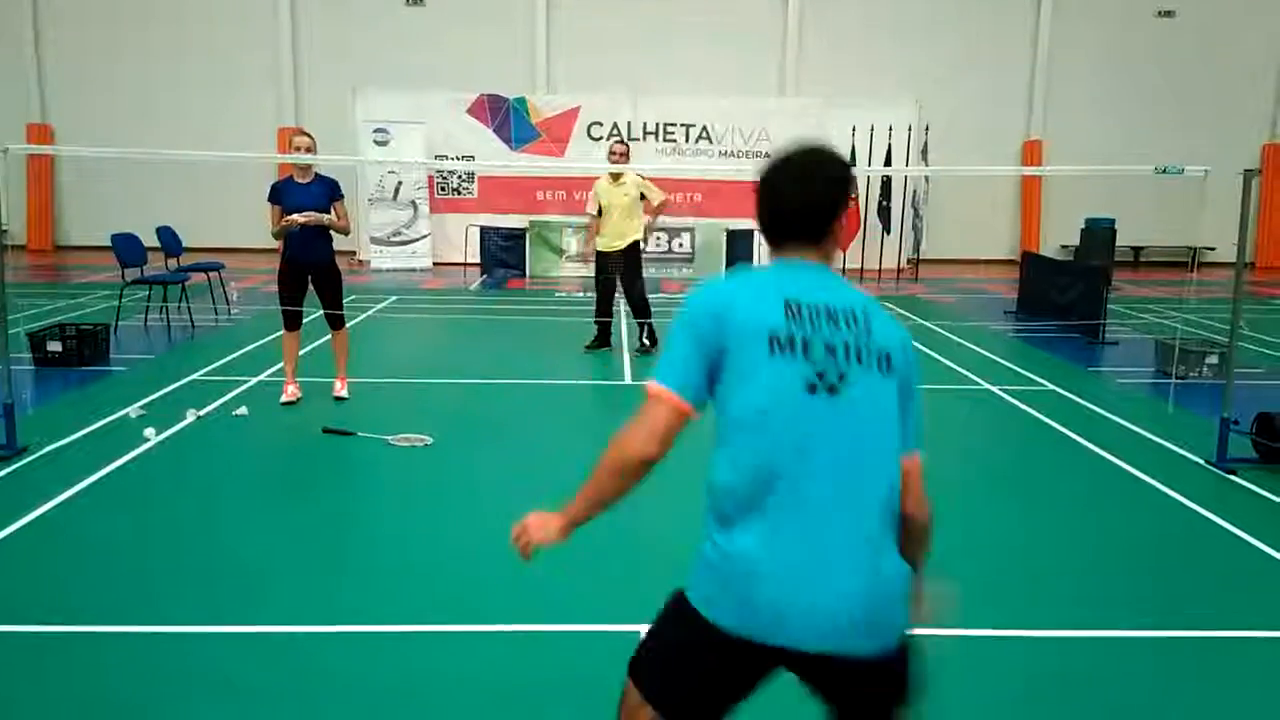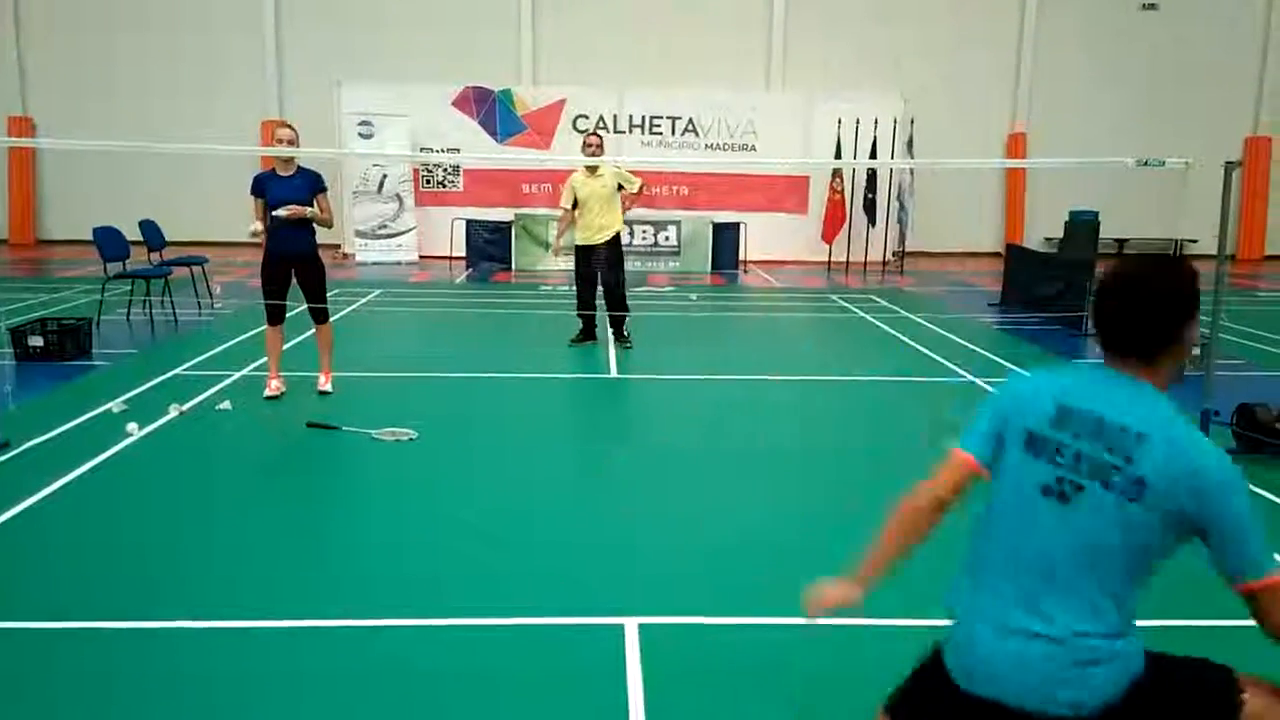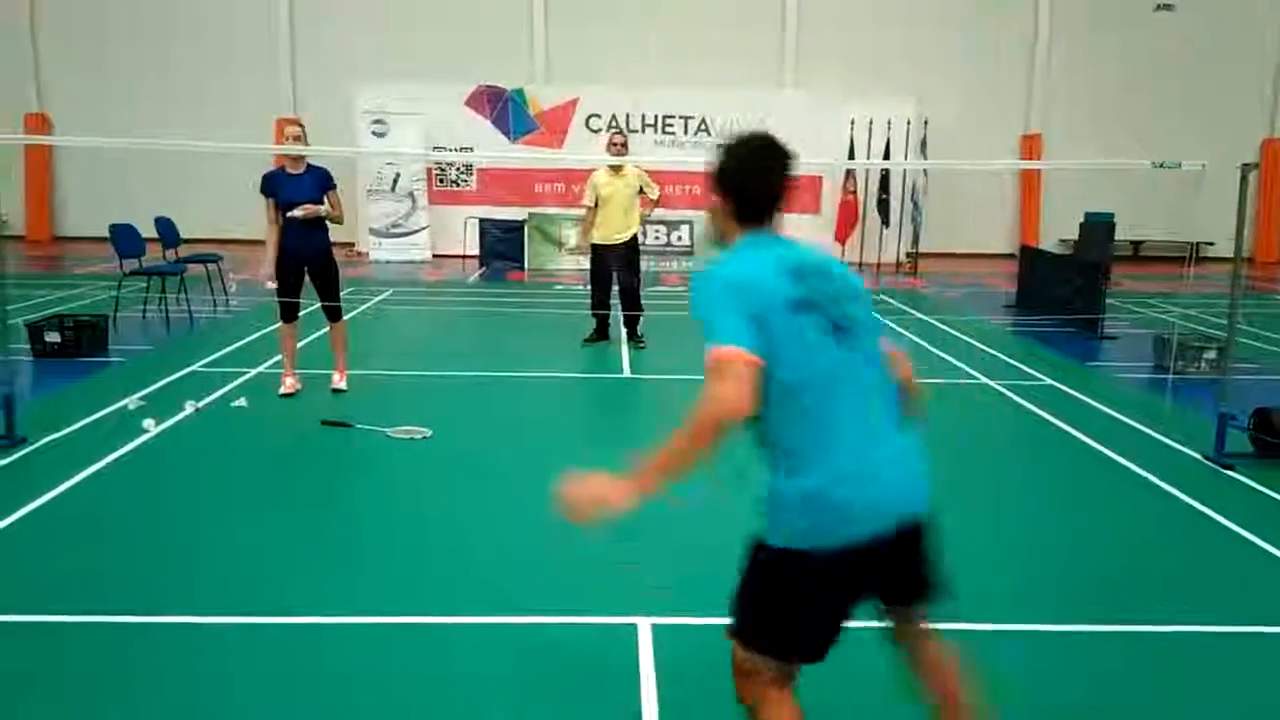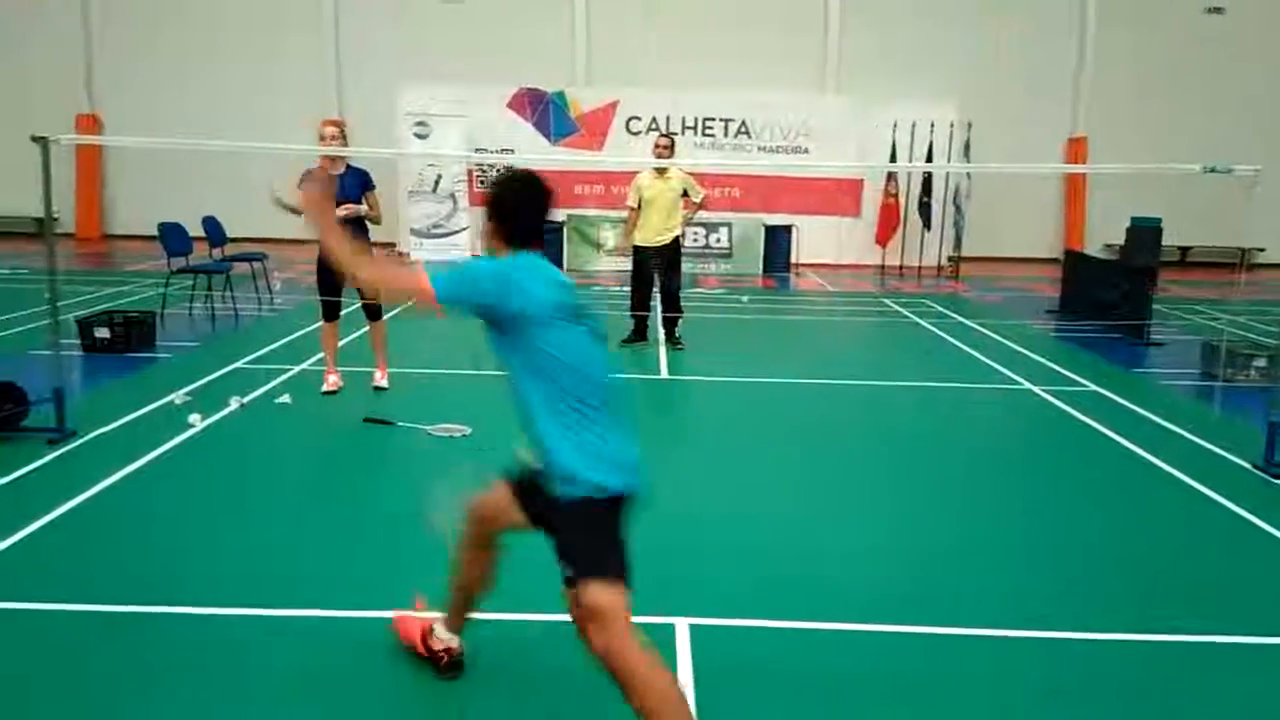
dt=0.4s
person 1, frame 1
left shoulder: (717, 305)
right shoulder: (891, 334)
left elbow: (644, 445)
right elbow: (913, 507)
left wrist: (564, 520)
right wrist: (905, 589)
left hip: (739, 599)
right hip: (867, 611)
person 1, frame 2
left shoulder: (1022, 395)
right shoulder: (1200, 462)
left elbow: (934, 495)
left wrist: (856, 583)
left hip: (979, 662)
right hip: (1095, 680)
person 1, frame 3
left shoulder: (722, 280)
right shoulder: (832, 273)
left elbow: (732, 403)
right elbow: (903, 381)
left wrist: (634, 487)
left hip: (817, 516)
right hip: (901, 493)
right knee: (911, 633)
person 1, frame 4
left shoulder: (498, 278)
right shoulder: (550, 283)
left elbow: (389, 284)
left wrist: (325, 226)
left hip: (590, 477)
right hip: (579, 465)
left knee: (605, 627)
right knee: (482, 518)
right ankle: (446, 637)
person 2, frame 1
left shoulder: (329, 185)
right shoulder: (279, 188)
left elbow: (346, 228)
right elbow: (275, 233)
left wrist: (323, 219)
right wrist: (286, 225)
left hip: (324, 263)
right hip: (292, 264)
left knee: (336, 321)
right knee: (291, 323)
left ankle: (341, 379)
right ankle: (290, 383)
person 2, frame 2
left shoulder: (312, 178)
right shoulder: (262, 180)
left elbow: (329, 221)
right elbow: (261, 223)
left wrist: (307, 212)
right wrist: (257, 228)
left hip: (307, 255)
right hip: (275, 257)
left knee: (320, 315)
right knee: (274, 318)
left ankle: (325, 373)
right ankle: (274, 378)
person 2, frame 3
left shoulder: (321, 175)
right shoulder: (271, 179)
left elbow: (339, 217)
right elbow: (273, 224)
left wrist: (320, 210)
right wrist: (269, 262)
left hip: (320, 253)
right hip: (288, 255)
left knee: (333, 312)
right knee: (288, 315)
left ankle: (340, 371)
right ankle: (289, 375)
person 2, frame 4
left shoulder: (360, 175)
left elbow: (377, 217)
right elbow: (301, 207)
left wrist: (359, 211)
right wrist: (286, 204)
left hip: (360, 252)
right hip: (329, 253)
left knee: (373, 311)
right knee: (330, 314)
left ankle: (381, 369)
right ankle: (331, 373)
person 3, frame 1
left shoulder: (636, 182)
right shoulder: (599, 185)
left elbow: (661, 200)
right elbow: (594, 218)
left wrist: (650, 220)
right wrist: (588, 244)
left hip: (629, 246)
right hip: (604, 248)
left knee: (635, 295)
right knee: (603, 295)
left ankle: (648, 338)
right ankle: (603, 337)
person 3, frame 2
left shoulder: (614, 173)
right shoulder: (574, 179)
left elbow: (637, 184)
right elbow: (568, 212)
left wrist: (627, 204)
right wrist: (558, 238)
left hip: (610, 240)
right hip: (583, 242)
left knee: (614, 288)
right knee: (584, 290)
left ankle: (620, 331)
right ankle: (587, 331)
person 3, frame 3
left shoulder: (638, 175)
right shoulder: (596, 178)
left elbow: (655, 193)
right elbow: (591, 210)
left wrist: (645, 211)
right wrist: (584, 236)
left hip: (627, 240)
right hip: (602, 242)
left knee: (630, 288)
right knee: (599, 289)
left ankle: (633, 331)
right ankle: (600, 329)
person 3, frame 4
left shoulder: (682, 178)
right shoulder: (641, 179)
left elbow: (700, 197)
right elbow: (633, 211)
left wrist: (689, 215)
right wrist: (627, 237)
left hip: (669, 243)
right hip: (643, 243)
left knee: (670, 291)
right knee: (640, 291)
left ankle: (672, 333)
right ankle: (639, 332)
